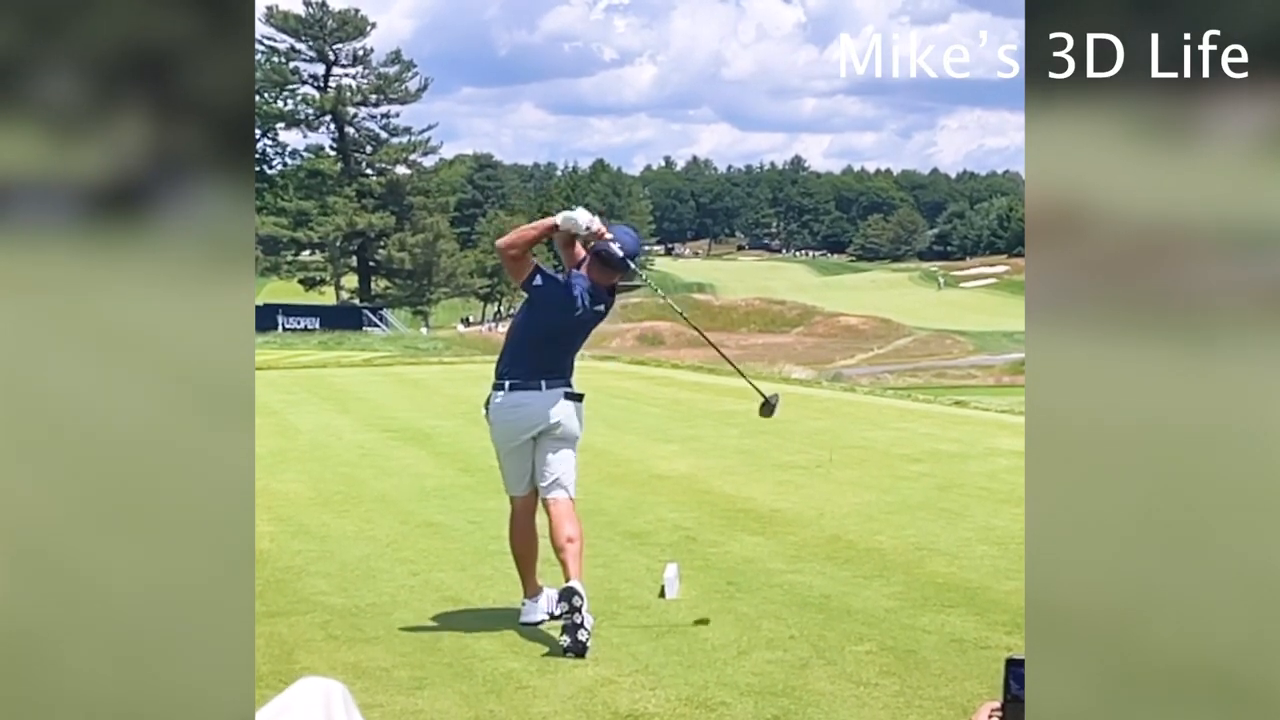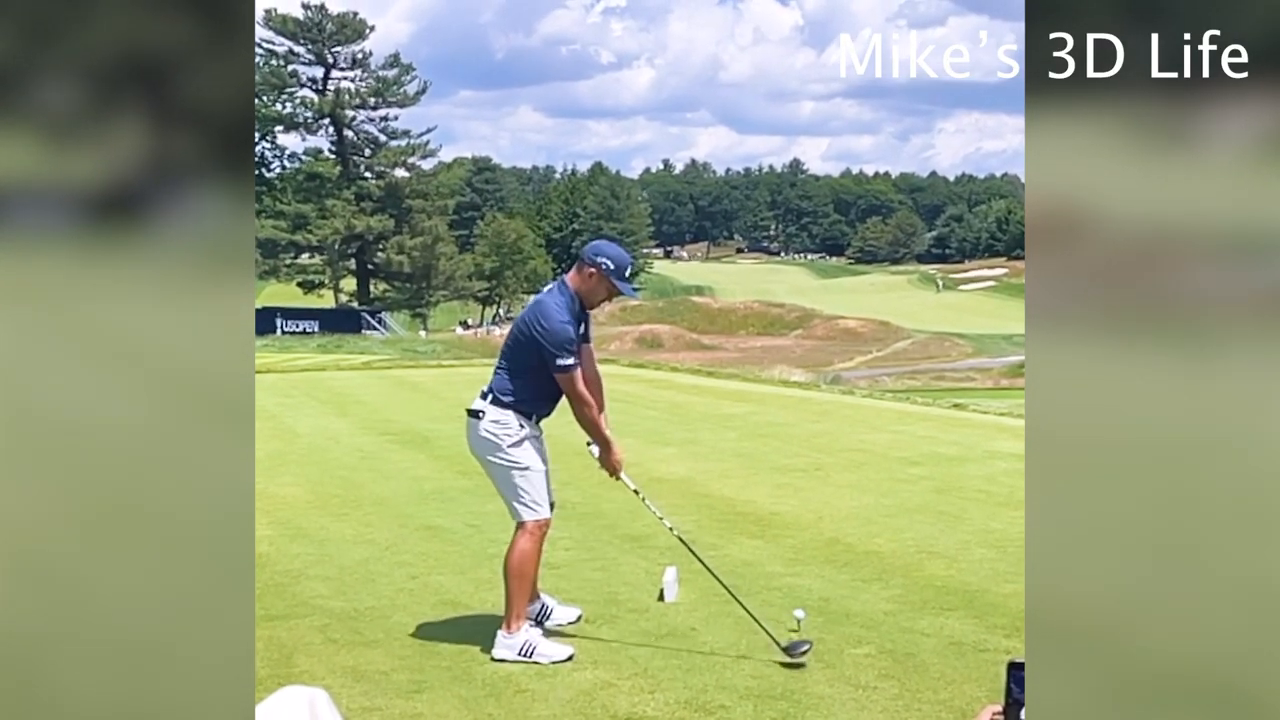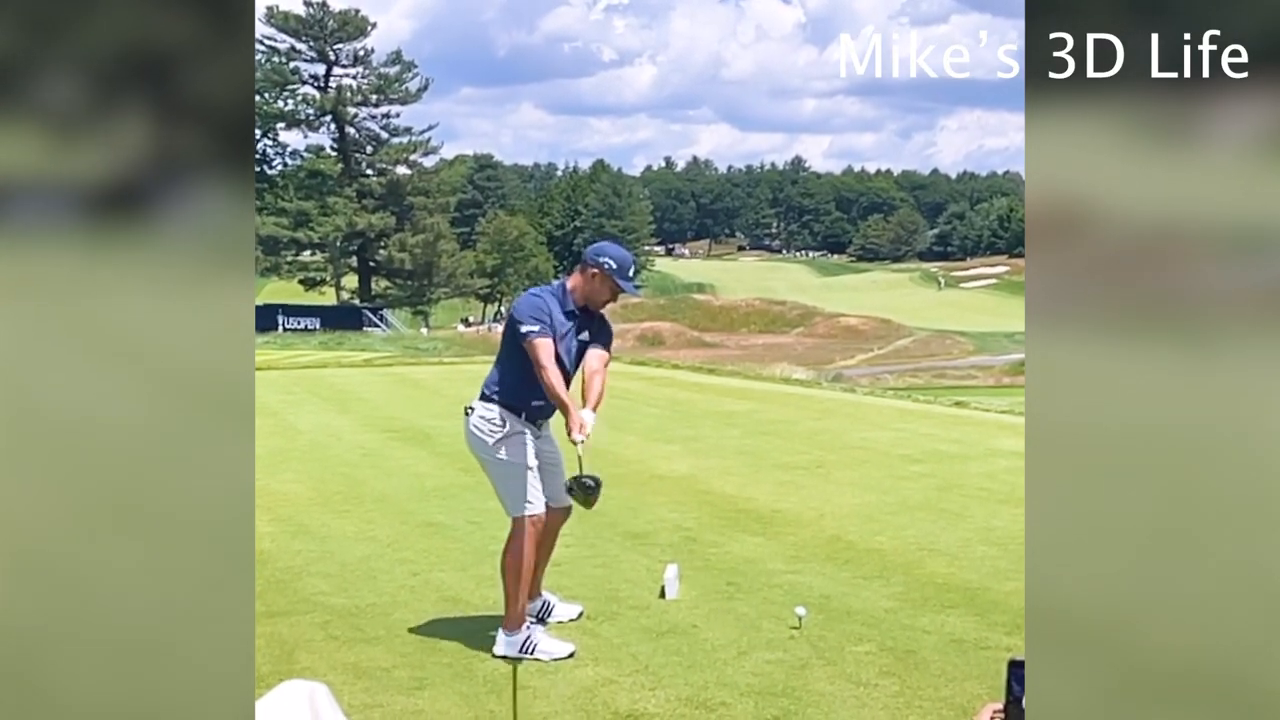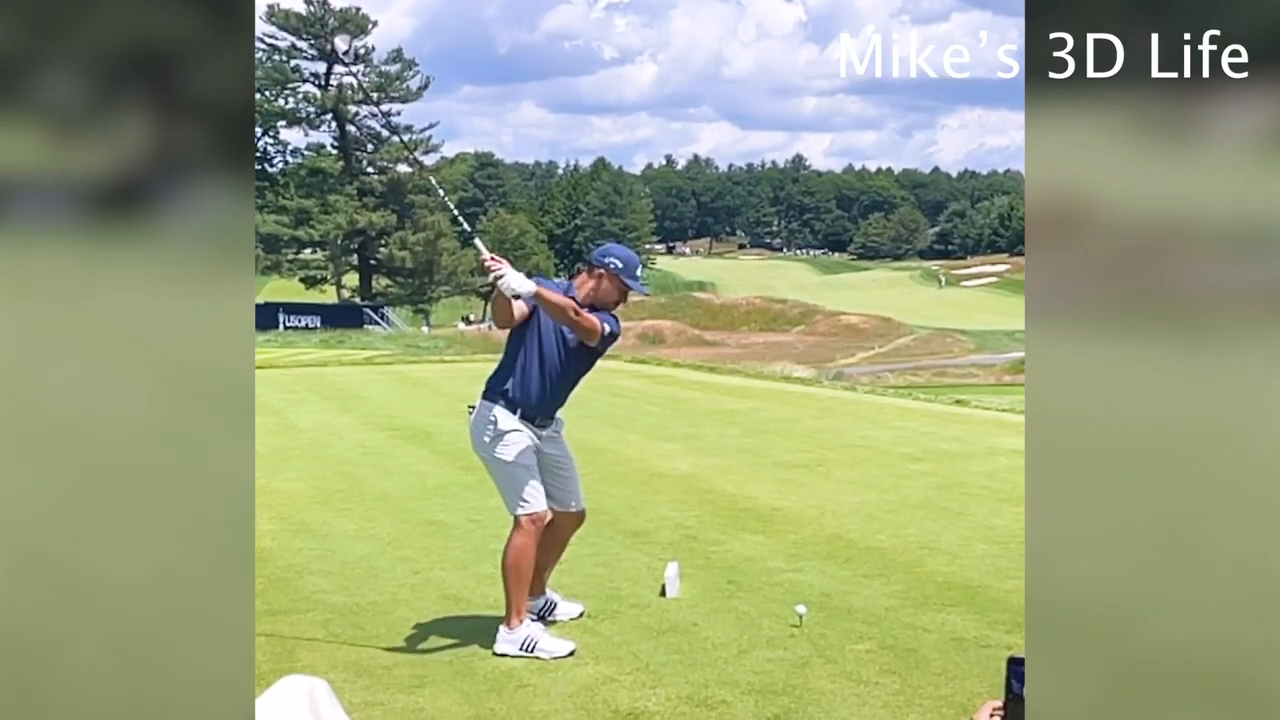
dt=0.5s
person 1, frame 1
left shoulder: (554, 291)
right shoulder: (602, 299)
left elbow: (505, 248)
right elbow: (579, 248)
left wrist: (556, 223)
right wrist: (585, 228)
left hip: (510, 404)
right hip: (558, 405)
left knee: (522, 504)
right knee: (559, 501)
left ankle: (533, 599)
right ankle: (572, 591)
person 1, frame 2
left shoulder: (574, 307)
right shoulder: (554, 317)
left elbow: (590, 373)
right elbow: (577, 394)
left wrist: (605, 434)
right wrist: (606, 445)
left hip: (520, 424)
right hip: (503, 425)
left knee: (539, 512)
right knee: (533, 521)
left ankle: (531, 602)
right ankle: (512, 634)
person 1, frame 3
left shoulder: (598, 325)
right shoulder: (536, 302)
left elbow: (595, 369)
right elbow: (544, 363)
left wrist: (588, 413)
right wrist: (569, 411)
left hip: (536, 424)
right hip: (500, 422)
left knee: (557, 510)
right knee: (529, 517)
left ankle: (533, 599)
right ankle: (513, 632)
person 1, frame 4
left shoulder: (606, 325)
right shoulder: (541, 291)
left elbow: (577, 321)
right elbow: (505, 318)
left wrist: (529, 287)
right wrist: (505, 286)
left hip: (545, 427)
right hip: (502, 420)
left knee: (570, 513)
right knee: (531, 516)
left ankle: (535, 597)
right ankle: (514, 629)
